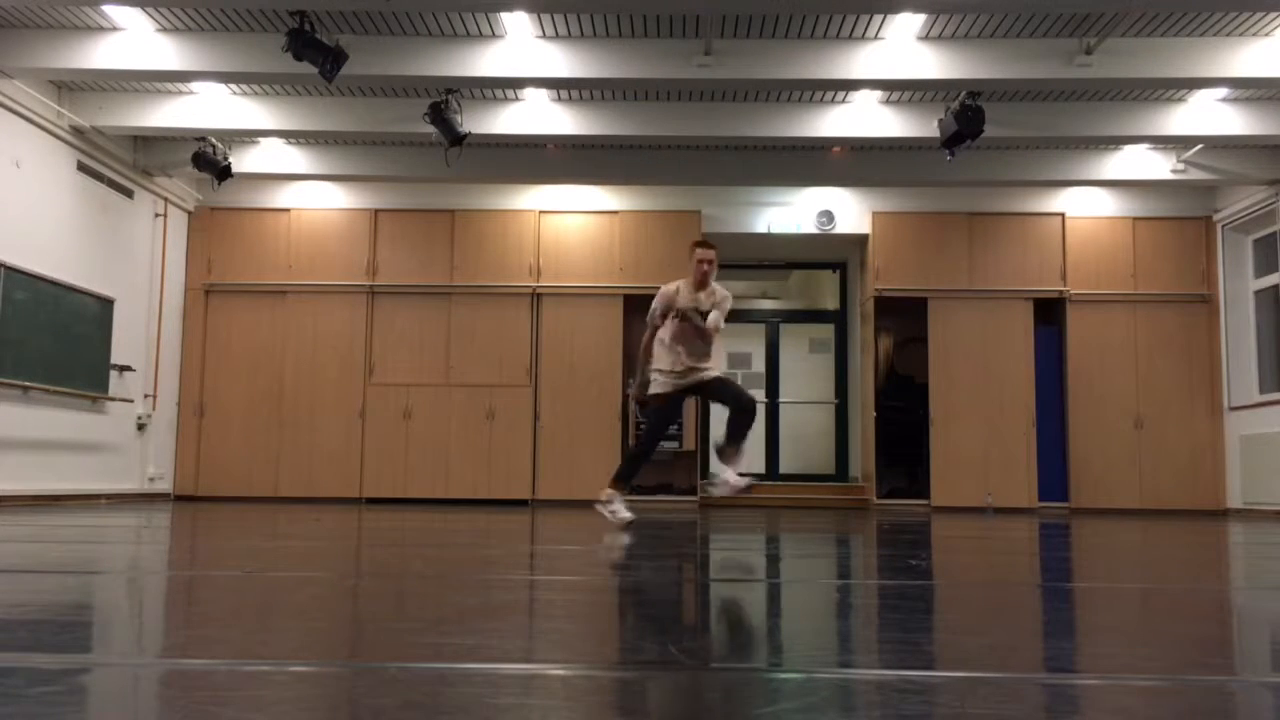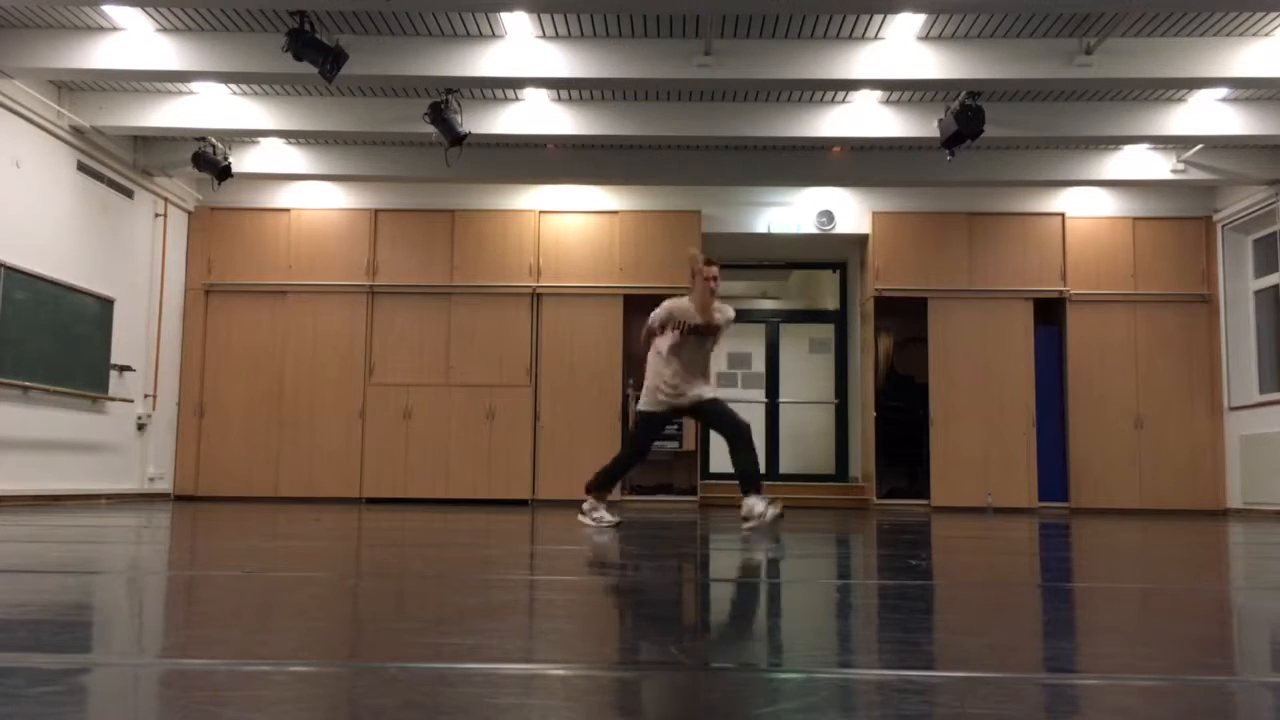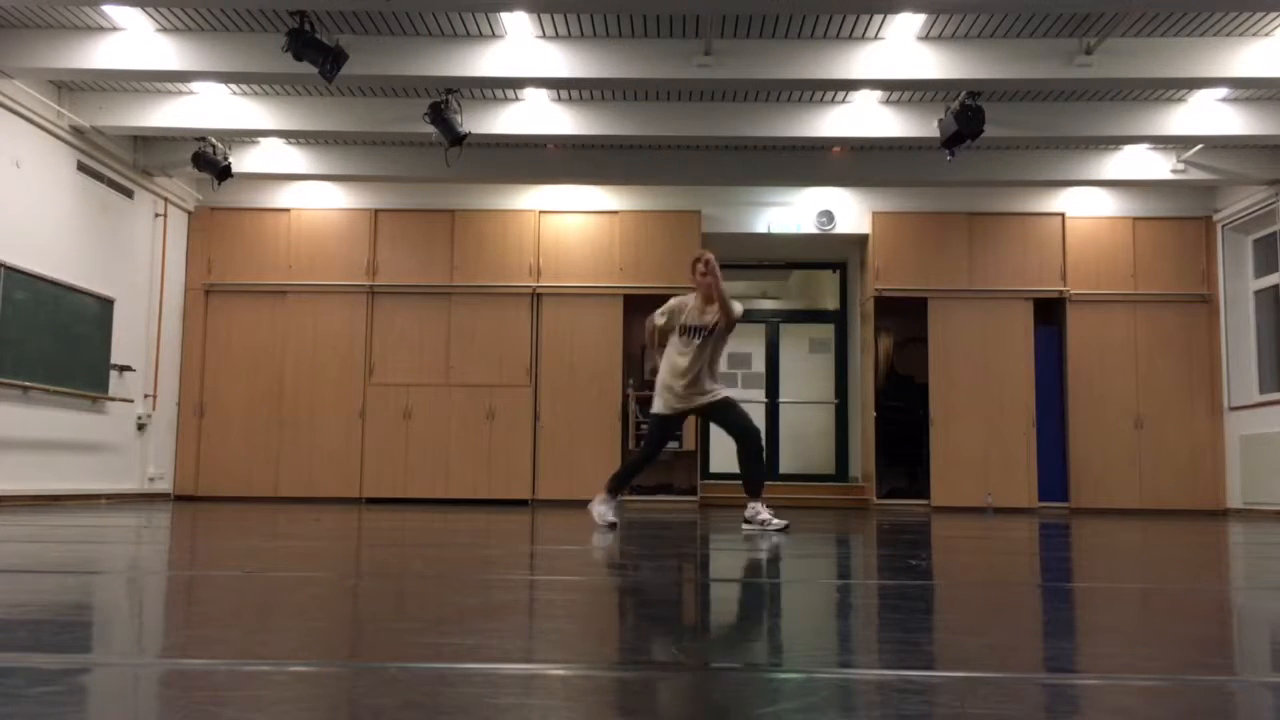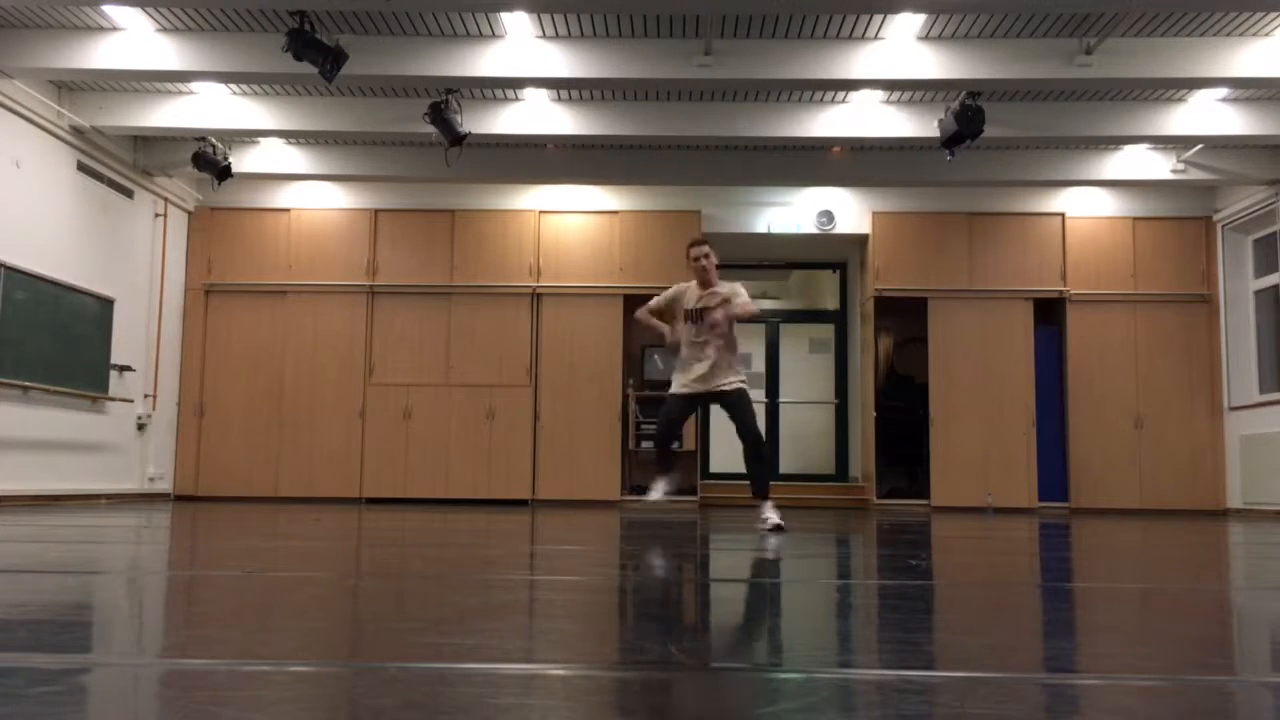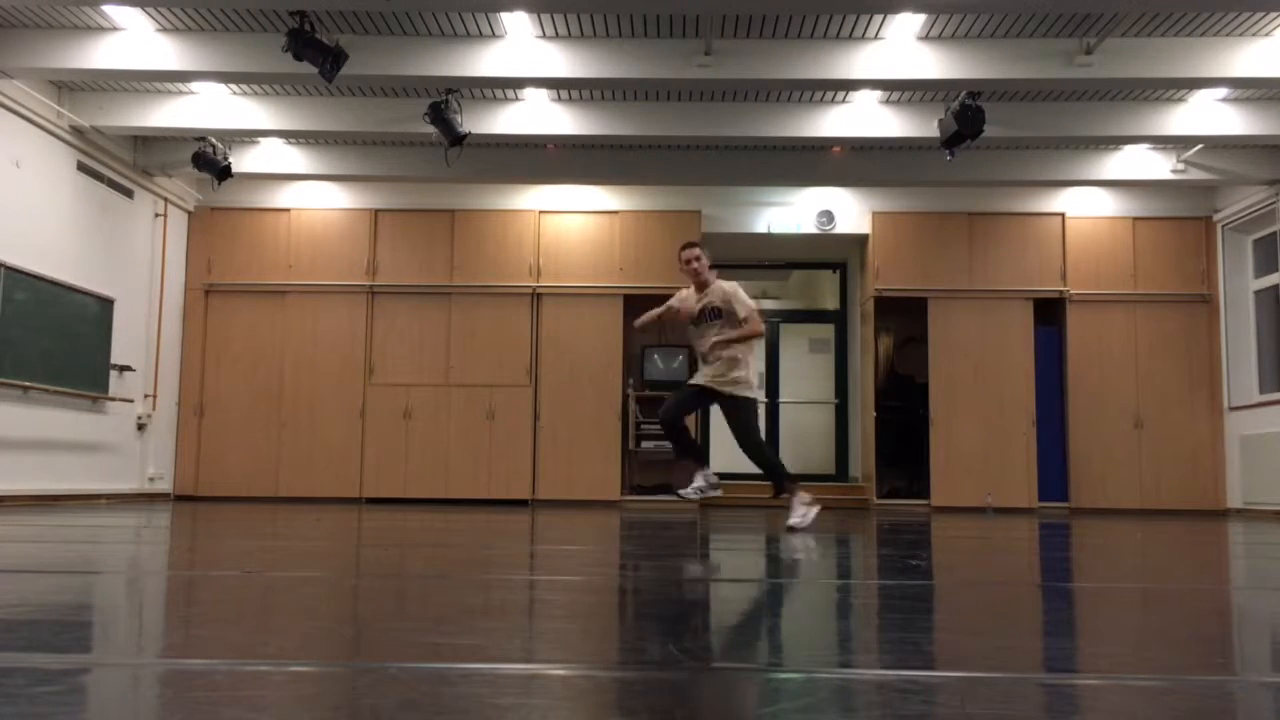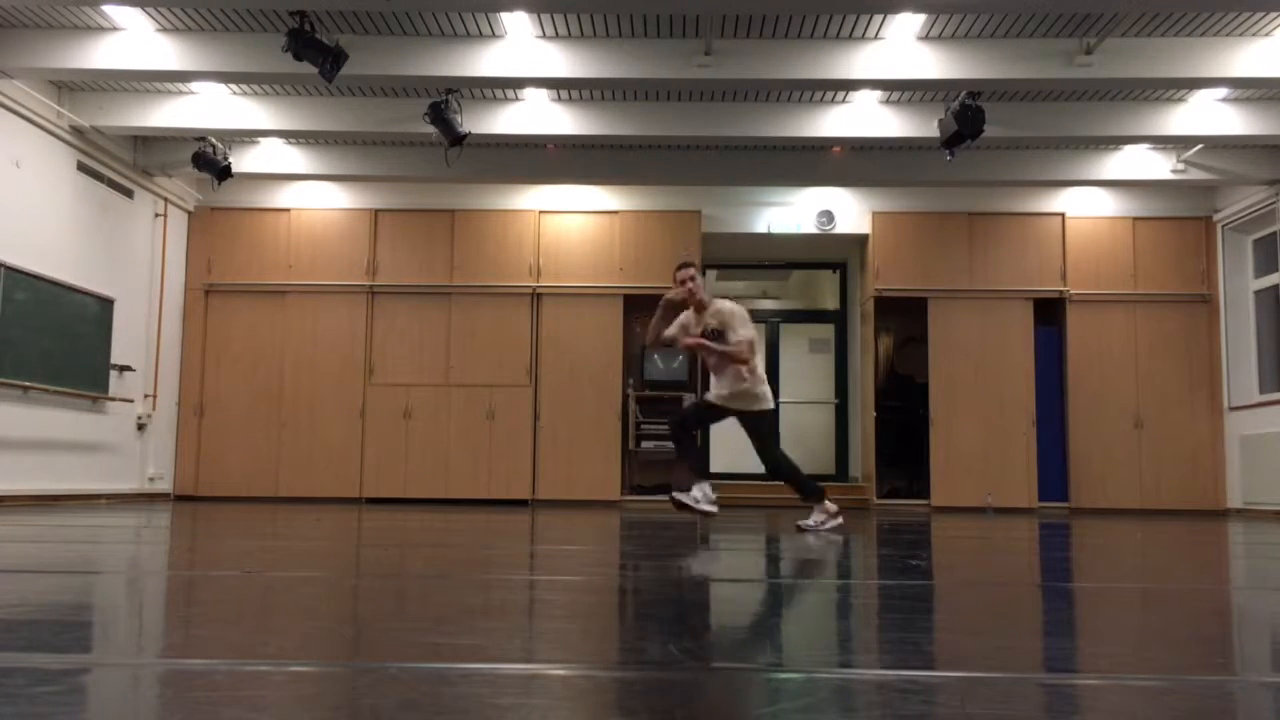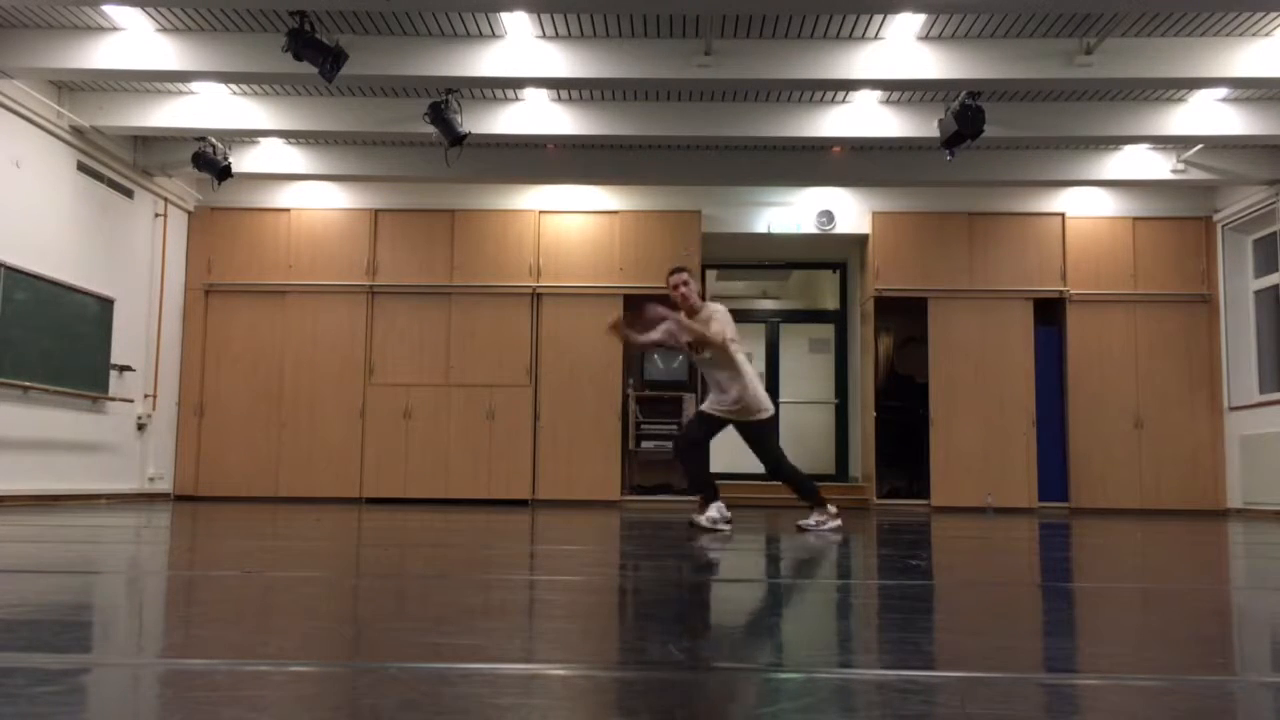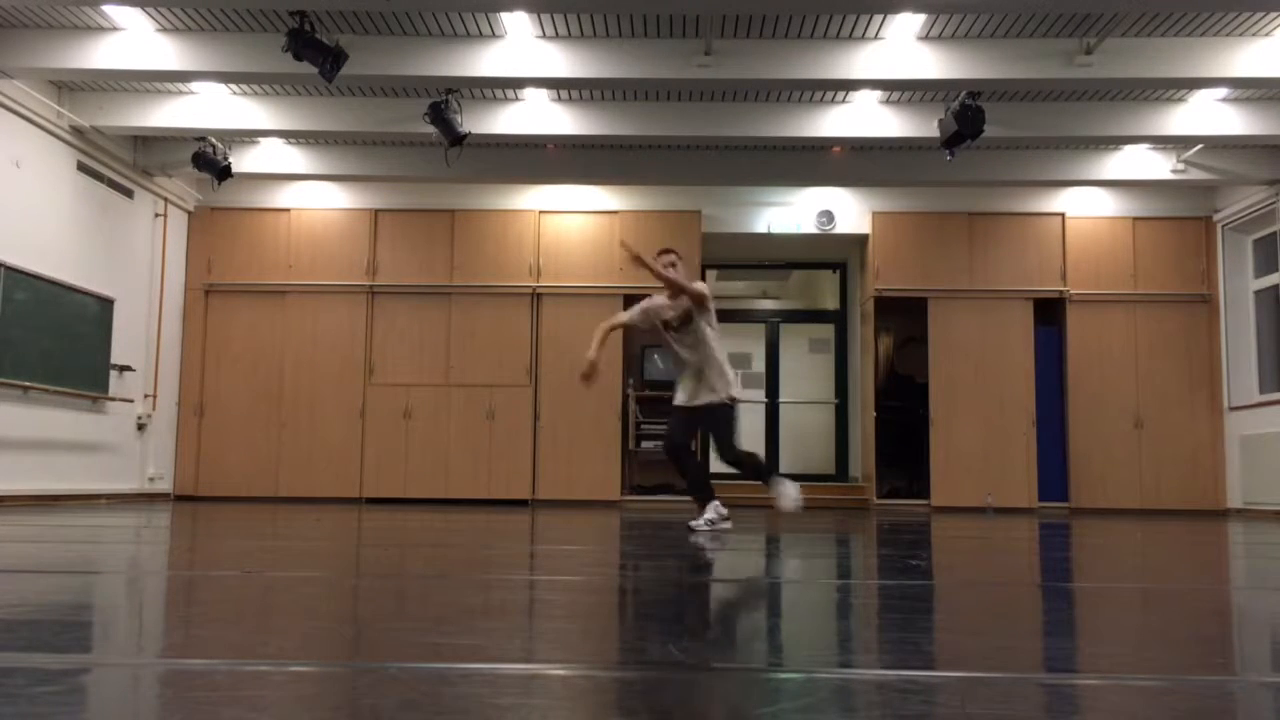
dt=0.1s
person 1, frame 1
left shoulder: (722, 297)
right shoulder: (669, 293)
left elbow: (709, 335)
right elbow: (649, 334)
left wrist: (689, 316)
right wrist: (640, 378)
left hip: (704, 371)
right hip: (666, 376)
left knee: (746, 405)
right knee: (650, 438)
left ankle: (728, 465)
right ankle: (613, 494)
person 1, frame 2
left shoulder: (724, 313)
right shoulder: (673, 307)
left elbow: (712, 324)
right elbow: (649, 332)
left wrist: (705, 294)
right wrist: (656, 359)
left hip: (696, 391)
right hip: (659, 394)
left knee: (739, 431)
right knee: (634, 452)
left ankle: (752, 503)
right ankle: (591, 502)
person 1, frame 3
left shoulder: (731, 310)
right shoulder: (678, 305)
left elbow: (725, 313)
right elbow: (652, 325)
left wrist: (716, 283)
right wrist: (662, 356)
left hip: (709, 392)
right hip: (671, 395)
left knee: (750, 435)
right knee: (648, 453)
left ankle: (755, 509)
right ankle: (606, 498)
person 1, frame 4
left shoulder: (733, 290)
right shoulder: (679, 293)
left elbow: (749, 312)
right elbow: (643, 313)
left wrist: (724, 314)
right wrist: (665, 329)
left hip: (726, 378)
right hip: (688, 378)
left knee: (752, 436)
right knee: (664, 434)
left ankle: (767, 506)
right ankle: (663, 476)
person 1, frame 5
left shoulder: (729, 290)
right shoulder: (683, 298)
left elbow: (758, 328)
right elbow: (640, 324)
left wrist: (721, 340)
right wrist: (670, 311)
left hip: (737, 378)
right hip: (706, 377)
left knee: (750, 443)
right knee: (668, 415)
left ankle: (798, 498)
right ankle: (704, 473)
person 1, frame 6
left shoulder: (729, 310)
right shoulder: (685, 319)
left elbow: (746, 356)
right elbow: (653, 340)
left wrist: (703, 345)
right wrist: (663, 306)
left hip: (751, 393)
right hip: (720, 393)
left knee: (773, 461)
right knee: (680, 423)
left ankle: (823, 507)
right ankle: (702, 490)
person 1, frame 7
left shoulder: (716, 313)
right shoulder: (674, 327)
left elbow: (716, 342)
right elbow: (638, 342)
left wrist: (673, 317)
right wrist: (622, 330)
left hip: (749, 403)
right hip: (717, 402)
left knee: (775, 463)
right knee: (686, 445)
left ankle: (824, 511)
right ankle: (713, 506)
person 1, frame 8
left shoulder: (698, 293)
right shoulder: (652, 306)
left elbow: (688, 292)
right elbow: (607, 326)
left wrist: (645, 262)
right wrist: (593, 354)
left hip: (719, 388)
right hip: (688, 392)
left knee: (728, 453)
right knee: (675, 448)
left ankle: (777, 484)
right ankle: (710, 507)
